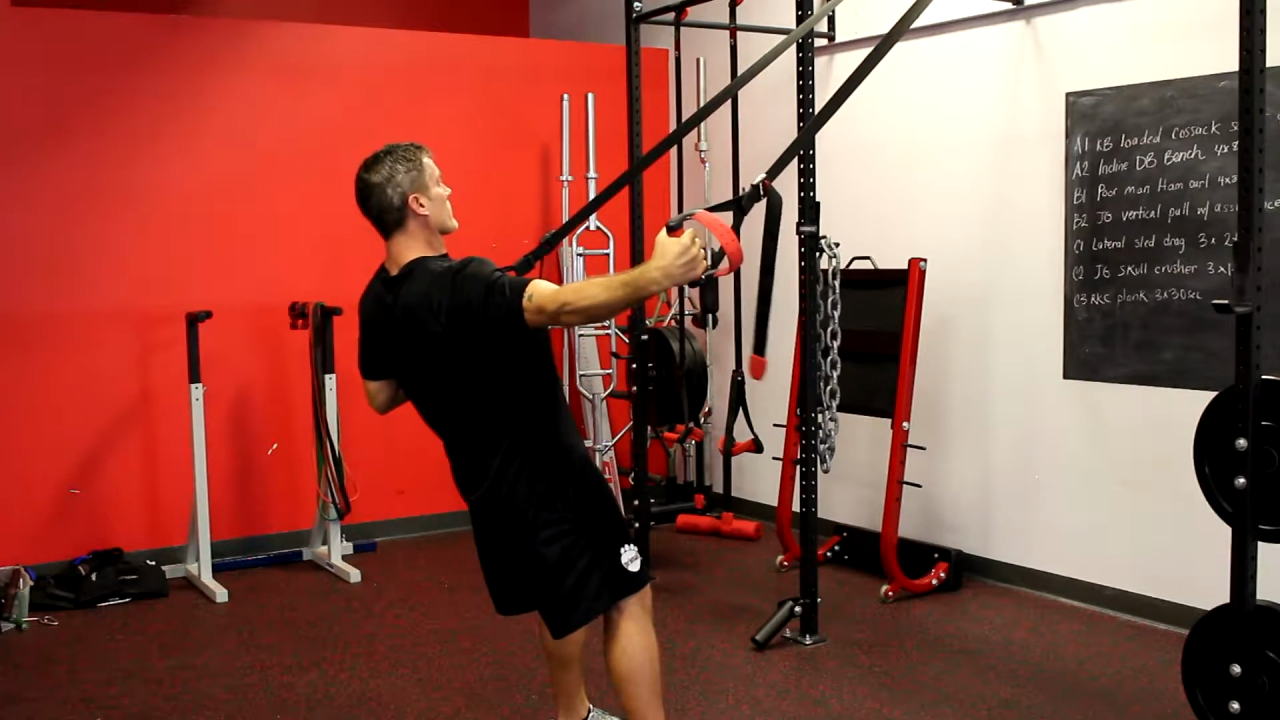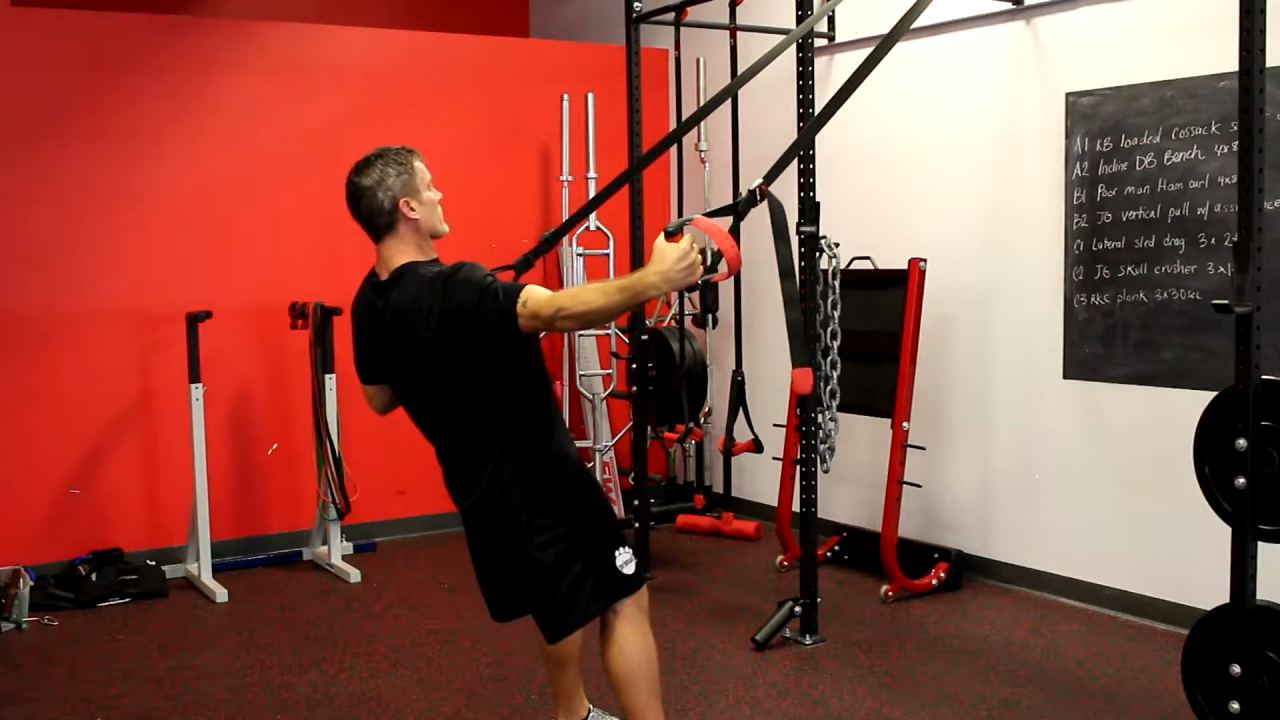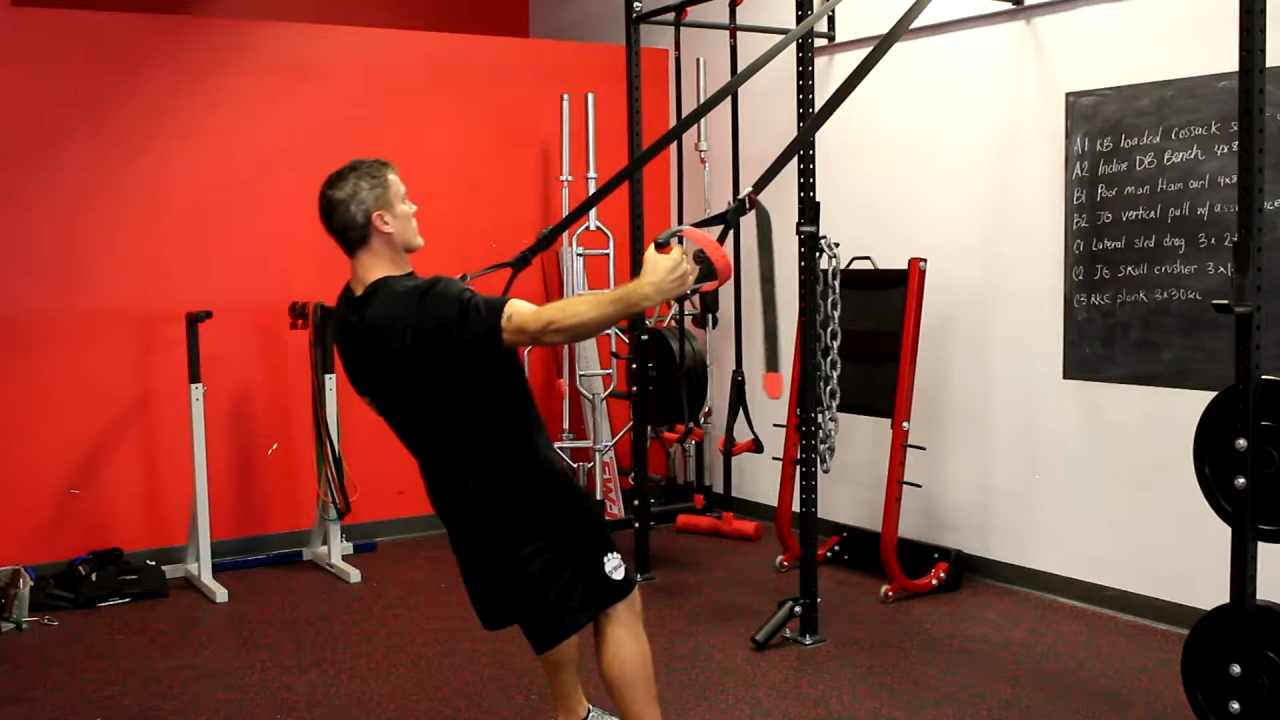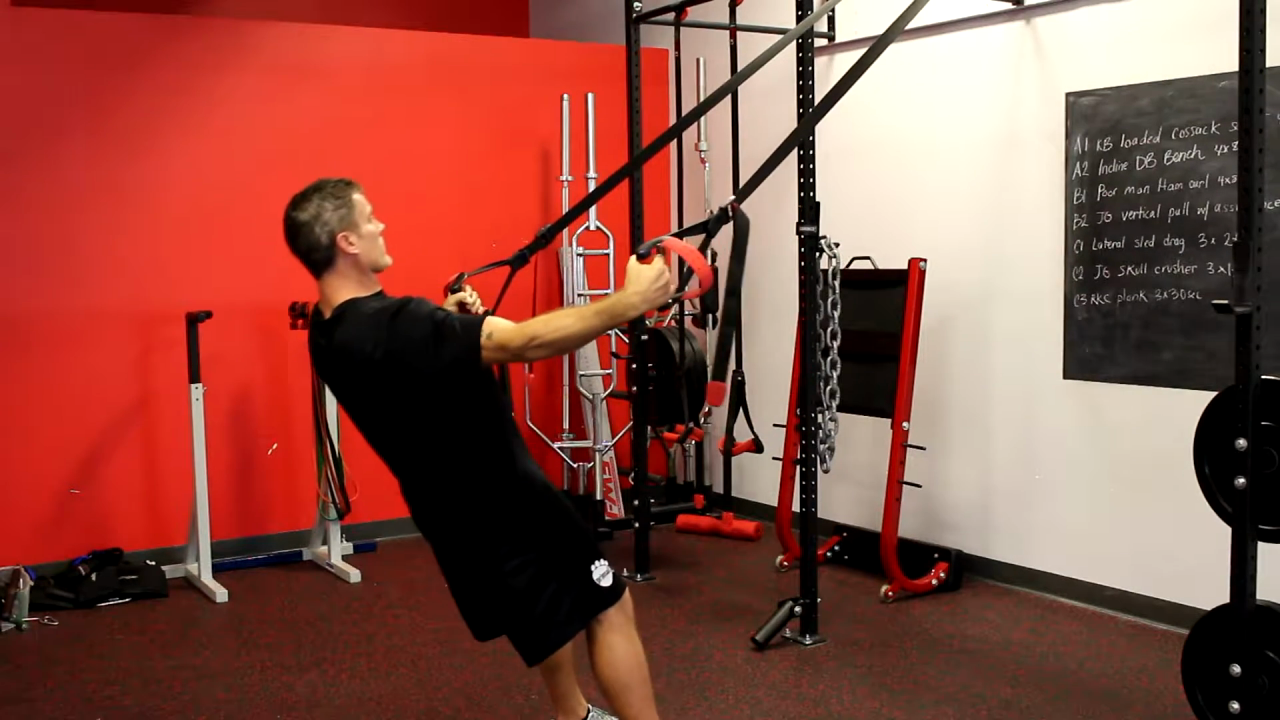
dt=0.3s
person 1, frame 1
left shoulder: (379, 300)
right shoulder: (459, 286)
left elbow: (382, 396)
right elbow: (564, 306)
right wrist: (658, 273)
left hip: (491, 478)
right hip: (542, 475)
left knee: (563, 595)
right knee: (629, 600)
person 1, frame 2
left shoulder: (371, 304)
right shoulder: (450, 291)
left elbow: (381, 398)
right elbow: (559, 312)
right wrist: (656, 279)
left hip: (483, 484)
right hip: (533, 478)
left knee: (564, 597)
right knee: (625, 602)
person 1, frame 3
left shoulder: (353, 316)
right shoulder: (424, 305)
right elbow: (544, 325)
right wrist: (645, 290)
left hip: (467, 494)
right hip: (515, 488)
left knee: (560, 602)
right knee: (617, 606)
person 1, frame 4
left shoulder: (331, 333)
right shoulder: (394, 326)
right elbow: (526, 342)
left wrist: (448, 323)
right wrist: (629, 301)
left hip: (450, 504)
right hip: (496, 500)
left knee: (553, 607)
right knee: (610, 610)
